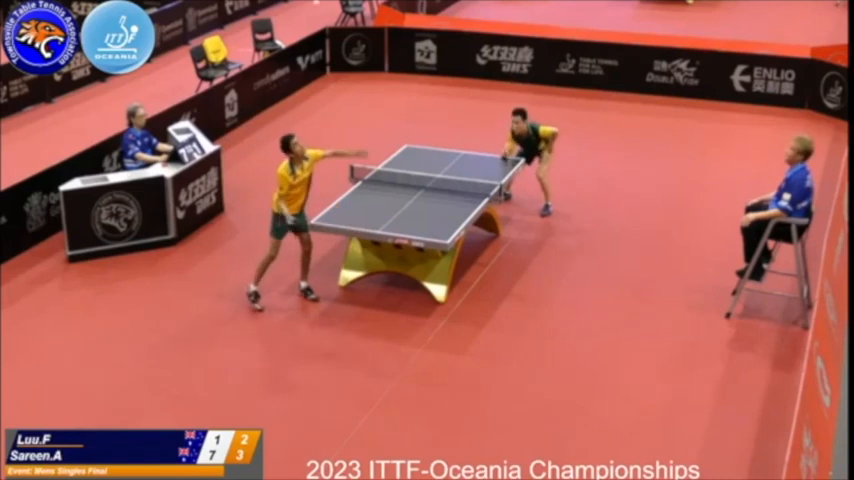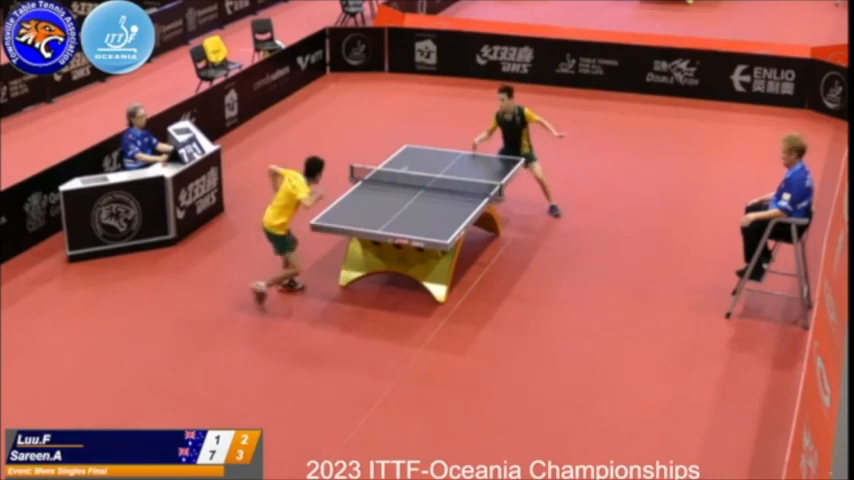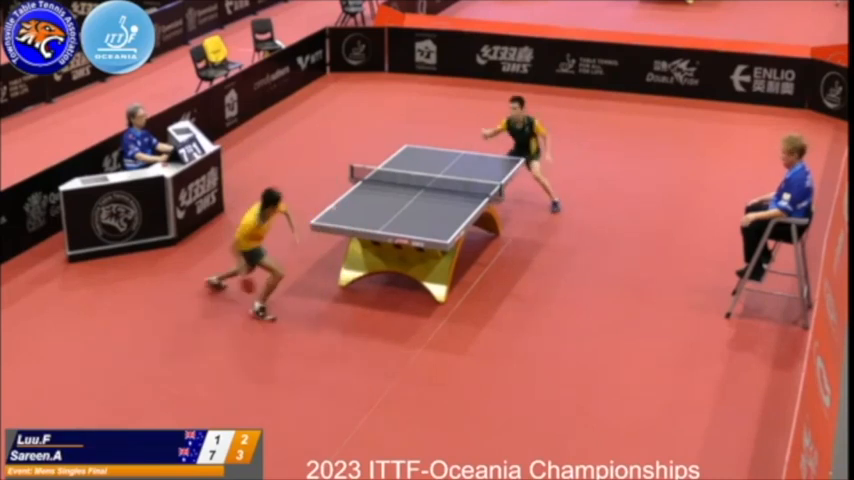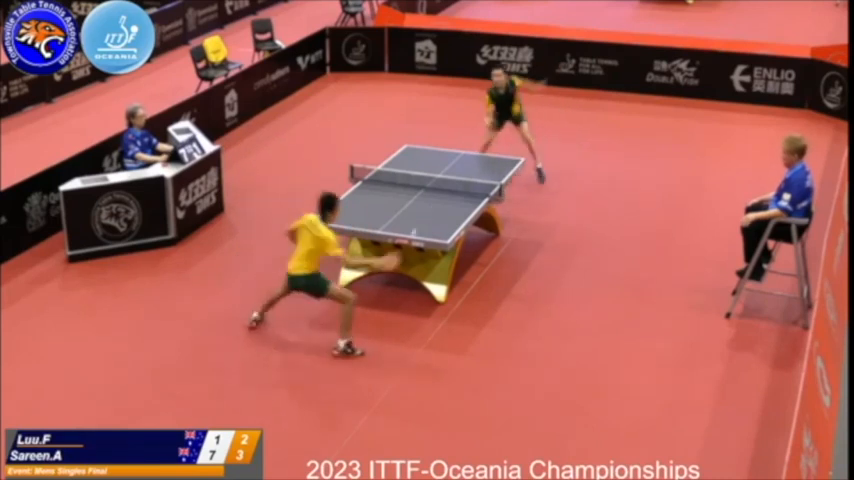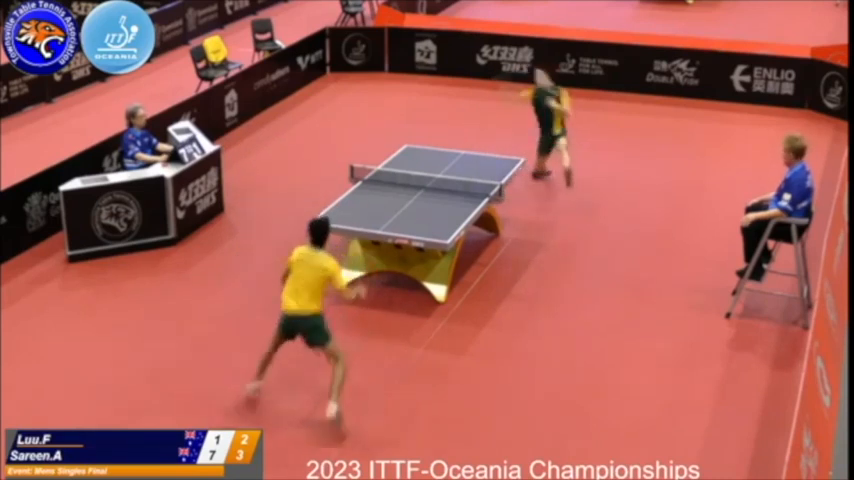
dt=1s
person 1, frame 1
left shoulder: (309, 156)
right shoulder: (284, 172)
left elbow: (331, 153)
right elbow: (280, 199)
left wrist: (353, 153)
right wrist: (287, 214)
left hip: (298, 211)
right hip: (283, 214)
left knee: (307, 246)
right knee: (272, 254)
left ankle: (303, 285)
right ankle: (253, 289)
person 1, frame 2
left shoulder: (293, 175)
right shoulder: (302, 188)
left elbow: (271, 169)
right elbow: (307, 204)
right wrist: (316, 195)
left hip: (273, 220)
right hip: (275, 229)
left knee: (293, 244)
right knee: (296, 269)
left ankle: (286, 281)
right ankle: (262, 286)
person 1, frame 3
left shoulder: (272, 207)
right shoulder: (250, 223)
left elbow: (285, 211)
right elbow: (234, 247)
left wrist: (293, 231)
right wrist: (241, 270)
left hip: (253, 244)
right hip: (246, 247)
left knee: (249, 268)
right knee: (278, 274)
left ankle: (216, 281)
right ankle: (259, 307)
person 1, frame 4
left shoulder: (308, 219)
right shoulder: (326, 236)
left elbow: (290, 233)
right elbow: (349, 261)
right wrist: (377, 262)
left hip: (293, 273)
right hip: (308, 276)
left knee: (284, 291)
right knee: (350, 299)
left ankle: (257, 316)
right ankle: (342, 344)
person 1, frame 5
left shoulder: (297, 253)
right shoulder: (330, 264)
left elbow: (284, 278)
right elbow: (347, 294)
right wrist: (358, 290)
left hip: (289, 315)
right hip: (311, 318)
left knee: (273, 347)
right knee: (339, 360)
left ankle: (256, 385)
right ankle: (333, 407)
person 2, frame 1
left shoulder: (798, 178)
right shoulder: (797, 170)
left elbow: (784, 211)
right elbow: (781, 194)
left wrist: (755, 216)
right wrist: (760, 199)
right hip: (788, 213)
left knee: (750, 226)
right knee: (751, 209)
left ankle: (756, 267)
right ankle: (764, 257)
person 2, frame 2
left shoulder: (797, 177)
right shoulder: (798, 170)
left elbow: (784, 211)
right elbow: (781, 194)
left wrist: (755, 216)
right wrist: (760, 199)
right hip: (790, 214)
left knee: (749, 226)
right knee: (751, 209)
left ankle: (756, 268)
right ankle: (764, 257)
person 2, frame 3
left shoulder: (797, 178)
right shoulder: (798, 170)
left elbow: (784, 211)
right elbow: (782, 194)
left wrist: (755, 216)
right wrist: (760, 199)
right hip: (791, 214)
left knee: (750, 226)
right knee: (751, 209)
left ankle: (757, 268)
right ankle: (764, 257)
person 2, frame 4
left shoulder: (797, 178)
right shoulder: (798, 170)
left elbow: (784, 211)
right elbow: (781, 194)
left wrist: (755, 216)
right wrist: (760, 199)
right hip: (792, 214)
left knee: (750, 226)
right knee: (751, 209)
left ankle: (756, 267)
right ankle: (764, 257)
person 2, frame 5
left shoulder: (797, 177)
right shoulder: (799, 170)
left elbow: (784, 211)
right elbow: (781, 193)
left wrist: (755, 216)
right wrist: (760, 199)
right hip: (791, 214)
left knee: (750, 227)
right knee: (751, 209)
left ankle: (756, 268)
right ankle: (764, 256)
person 3, frame 1
left shoulder: (537, 130)
right shoulder: (513, 132)
left elbow: (555, 132)
right elbow: (509, 150)
left wrist: (548, 150)
right wrist: (506, 153)
left hip: (542, 149)
right hip: (527, 149)
left knee: (540, 175)
left ankle: (548, 204)
right ankle: (506, 192)
person 3, frame 2
left shoulder: (523, 112)
right shoulder: (499, 115)
left elbow: (541, 121)
right elbow: (489, 132)
left wrist: (555, 133)
right wrist: (477, 140)
left hip: (524, 150)
right hip: (508, 149)
left knee: (539, 177)
left ankle: (552, 205)
person 3, frame 3
left shoulder: (533, 123)
right shoulder: (508, 122)
left elbow: (545, 136)
right elbow: (496, 131)
left wrist: (547, 153)
right wrist: (487, 133)
left hip: (531, 152)
right hip: (517, 151)
left knee: (537, 175)
left ankle: (555, 200)
person 3, frame 4
left shoulder: (512, 82)
right shoulder: (491, 92)
left elbow: (523, 82)
right elbow: (488, 112)
left wrist: (535, 85)
right wrist: (488, 122)
left hip: (515, 112)
right hip: (499, 115)
left knee: (527, 139)
right knee: (488, 141)
left ankle: (538, 167)
person 3, frame 5
left shoulder: (560, 92)
right shoulder: (535, 92)
left elbow: (567, 113)
left wrist: (556, 106)
left hip: (559, 131)
right hip: (546, 133)
left knee: (563, 149)
right knee: (540, 162)
right ankle: (541, 171)
